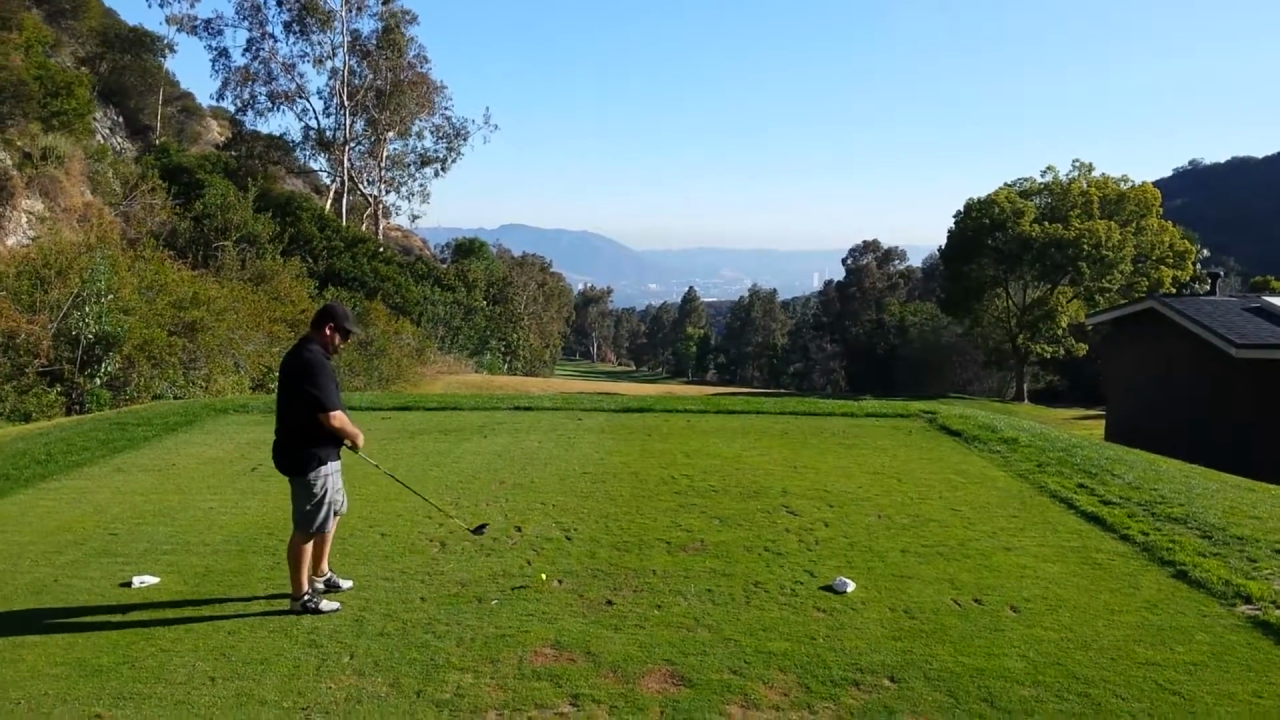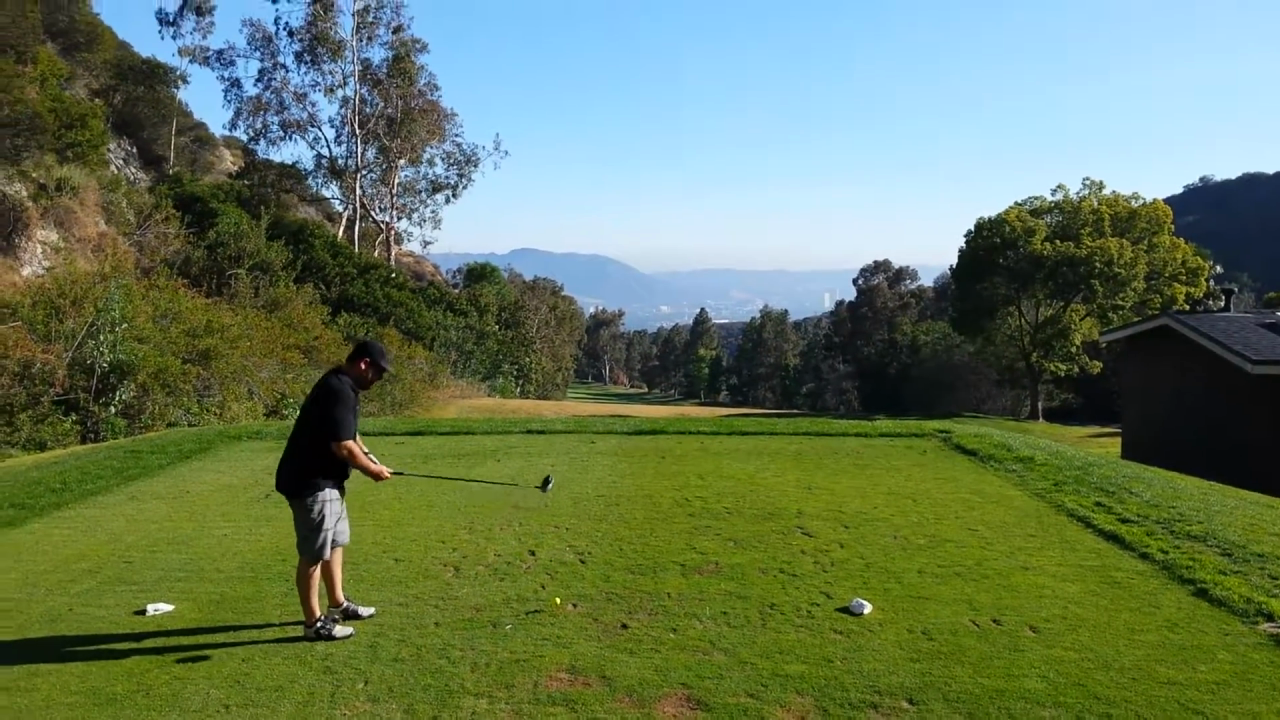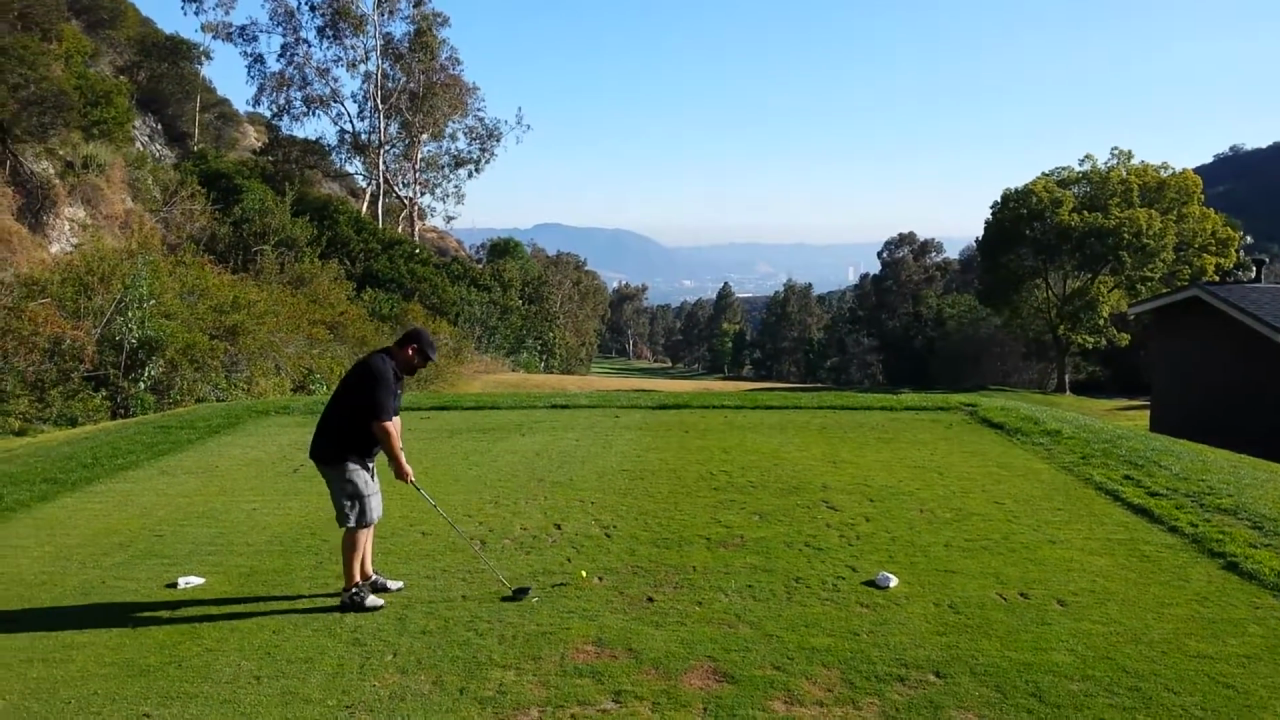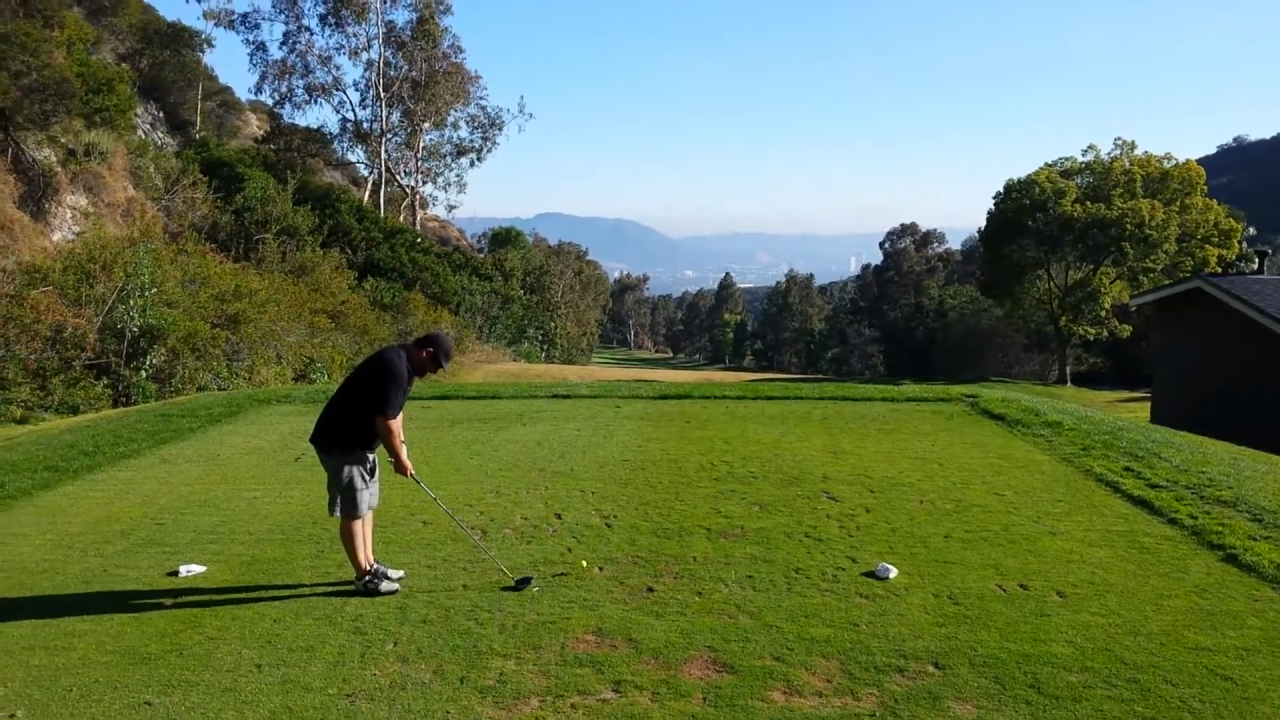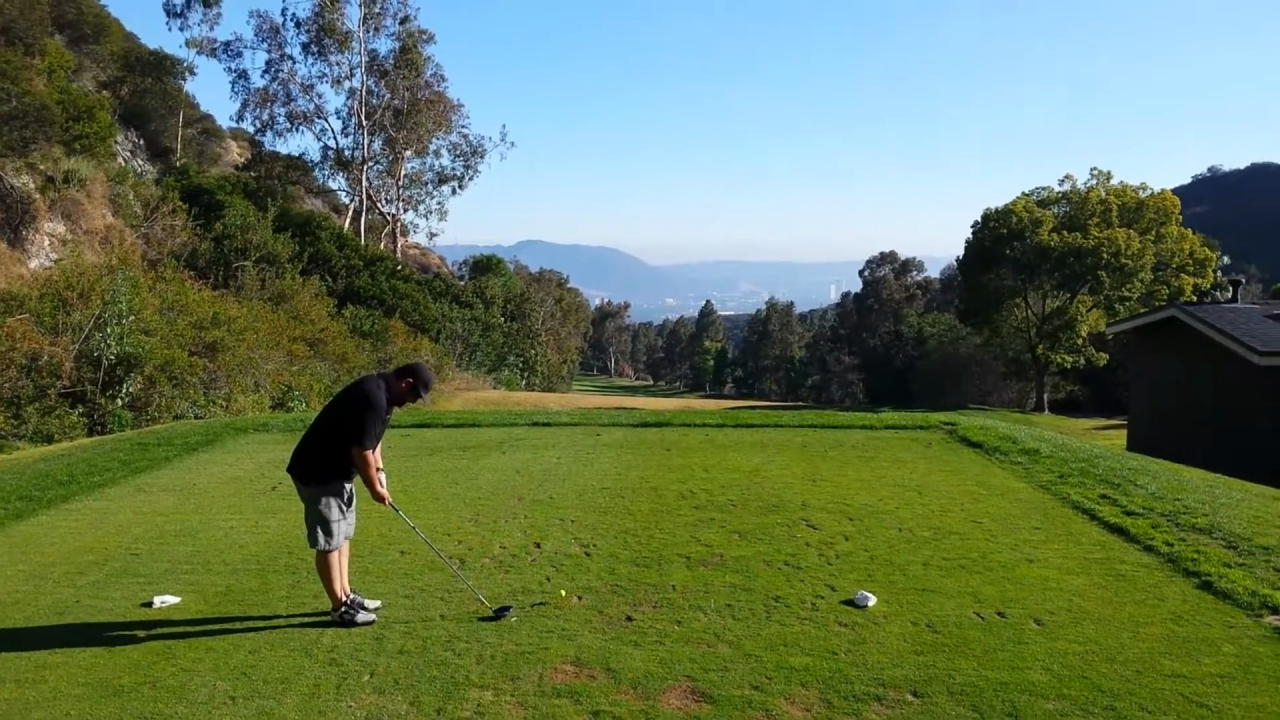
dt=0.4s
person 1, frame 1
left shoulder: (304, 354)
right shoulder: (314, 363)
right elbow: (332, 418)
left wrist: (345, 434)
right wrist: (355, 435)
left hip: (316, 453)
right hip: (311, 457)
left knee: (332, 511)
right knee: (307, 527)
left ankle: (320, 575)
right ankle: (301, 596)
person 1, frame 2
left shoulder: (341, 385)
right shoulder: (339, 391)
left elbow: (348, 434)
right elbow: (342, 447)
left wrist: (367, 455)
right wrist: (371, 469)
left hip: (325, 480)
right hip: (311, 482)
left knee: (335, 543)
right knee: (314, 553)
left ankle: (338, 604)
right ankle: (314, 623)
person 1, frame 3
left shoulder: (392, 370)
right shoulder: (379, 371)
left elbow: (393, 416)
right elbow: (382, 426)
left wrist: (398, 453)
right wrist: (400, 463)
left hip: (359, 452)
right hip: (340, 454)
left knee: (368, 515)
right knee: (360, 519)
left ankle: (367, 577)
right ankle: (351, 590)
person 1, frame 4
left shoulder: (401, 362)
right shoulder: (394, 367)
left elbow: (394, 412)
right elbow: (385, 421)
left wrist: (401, 444)
right wrist: (400, 459)
left hip: (359, 440)
right hip: (341, 443)
left knee: (366, 505)
right knee: (353, 509)
left ankle: (369, 565)
right ankle: (363, 576)
person 1, frame 5
left shoulder: (380, 389)
right shoulder: (373, 397)
left elbow: (371, 439)
right elbow: (361, 451)
left wrist: (379, 470)
right wrist: (375, 487)
left hip: (337, 471)
right hip: (318, 473)
left knee: (342, 535)
right knee: (329, 541)
left ankle: (346, 595)
right ankle: (340, 607)
